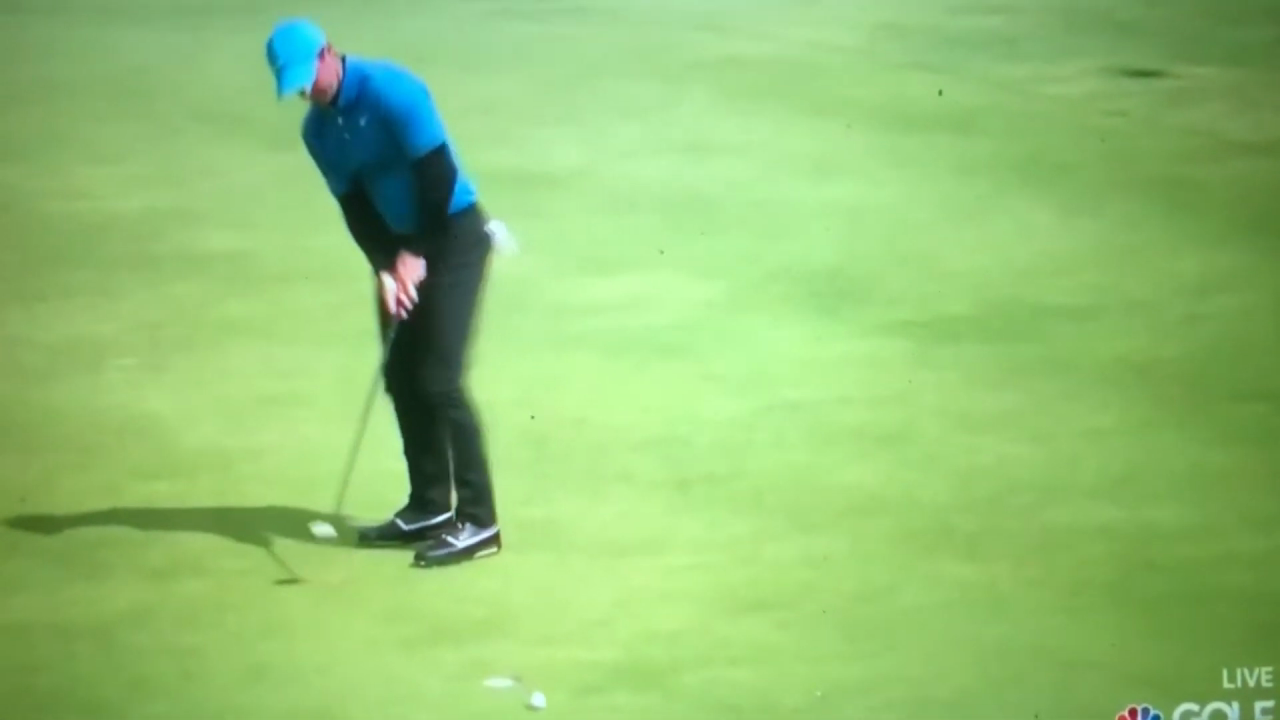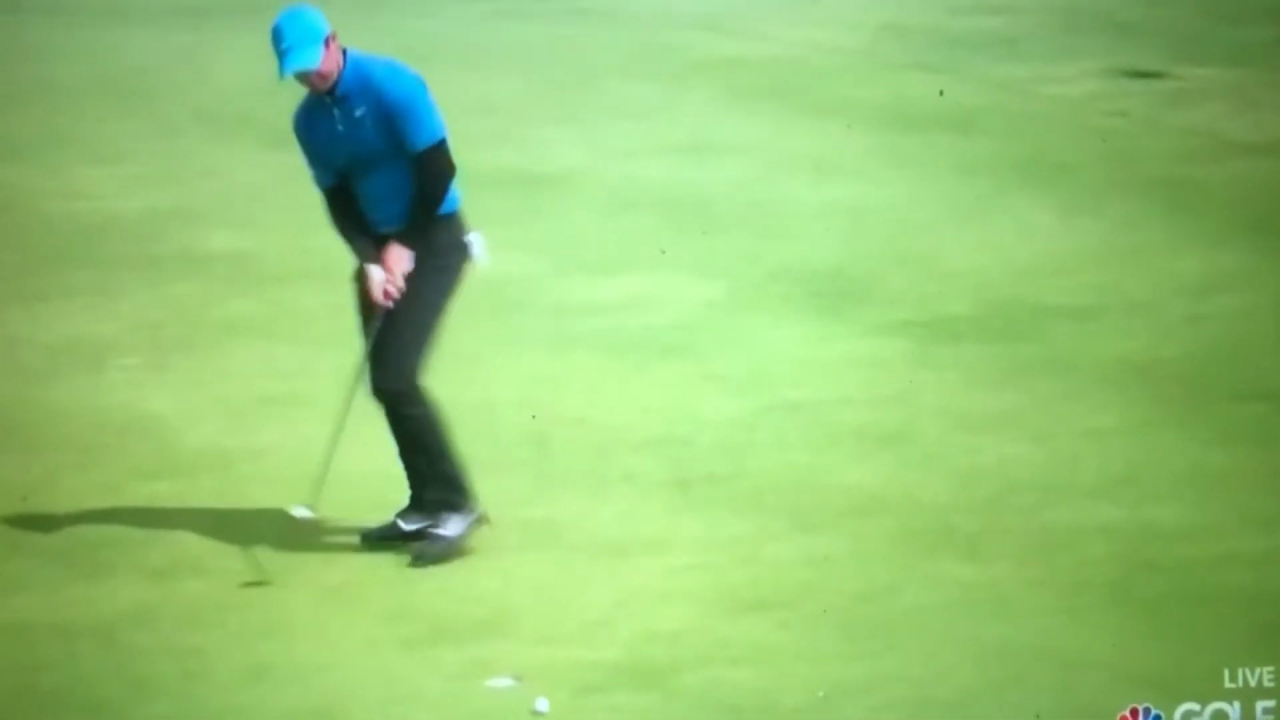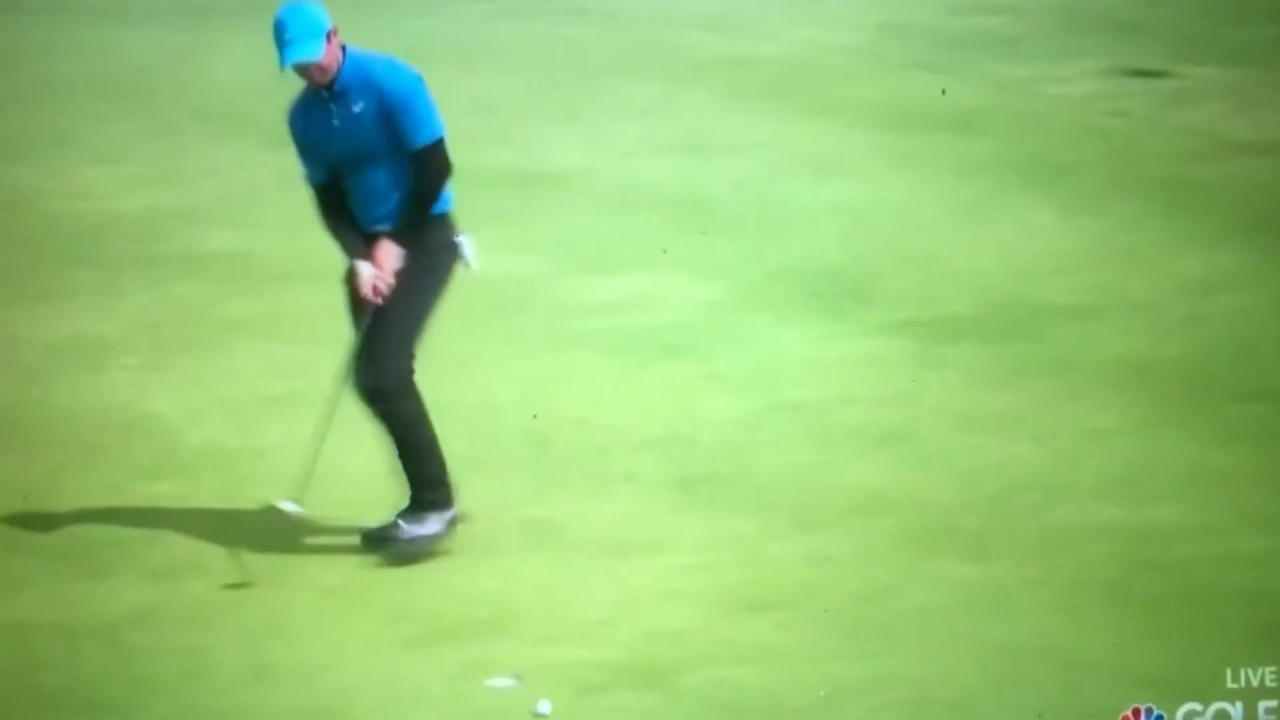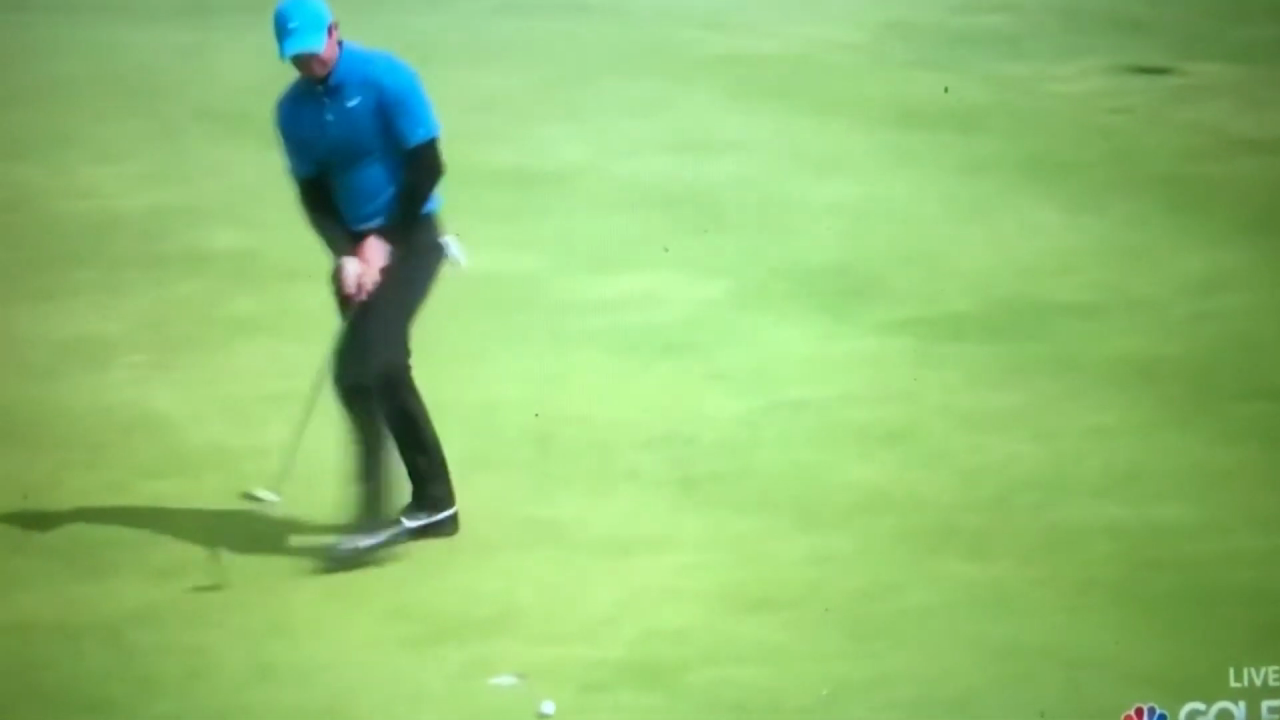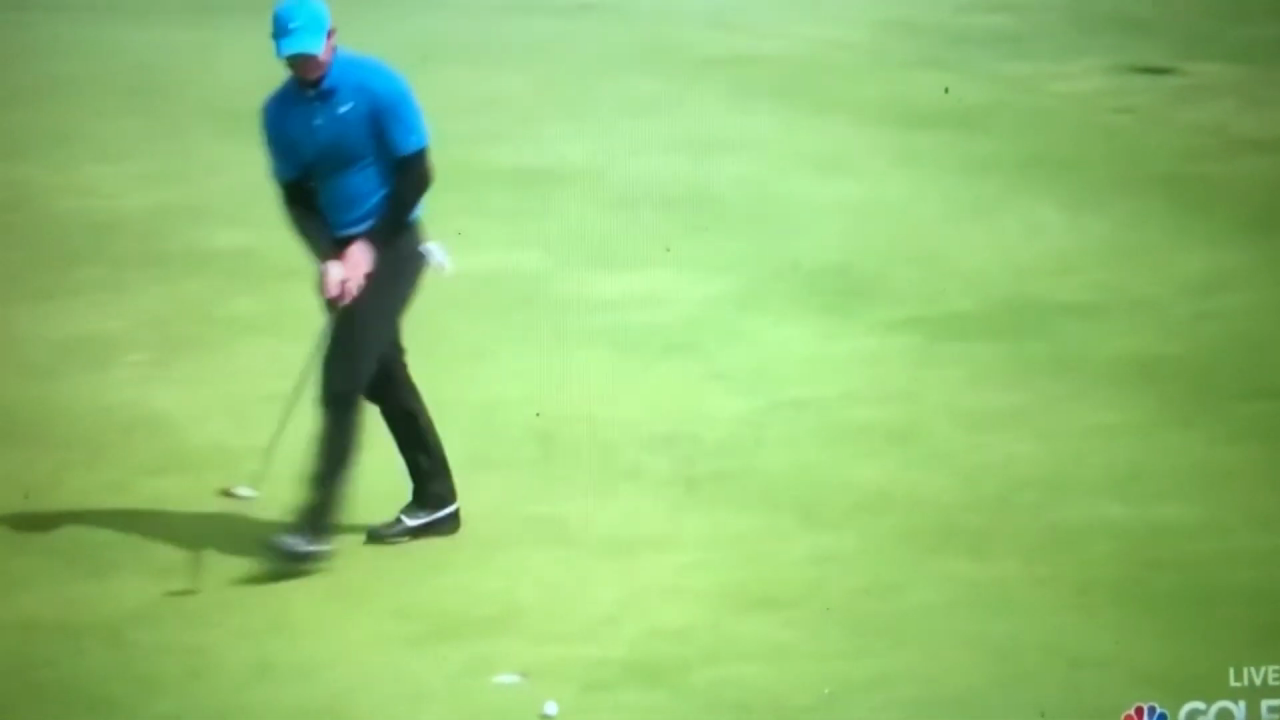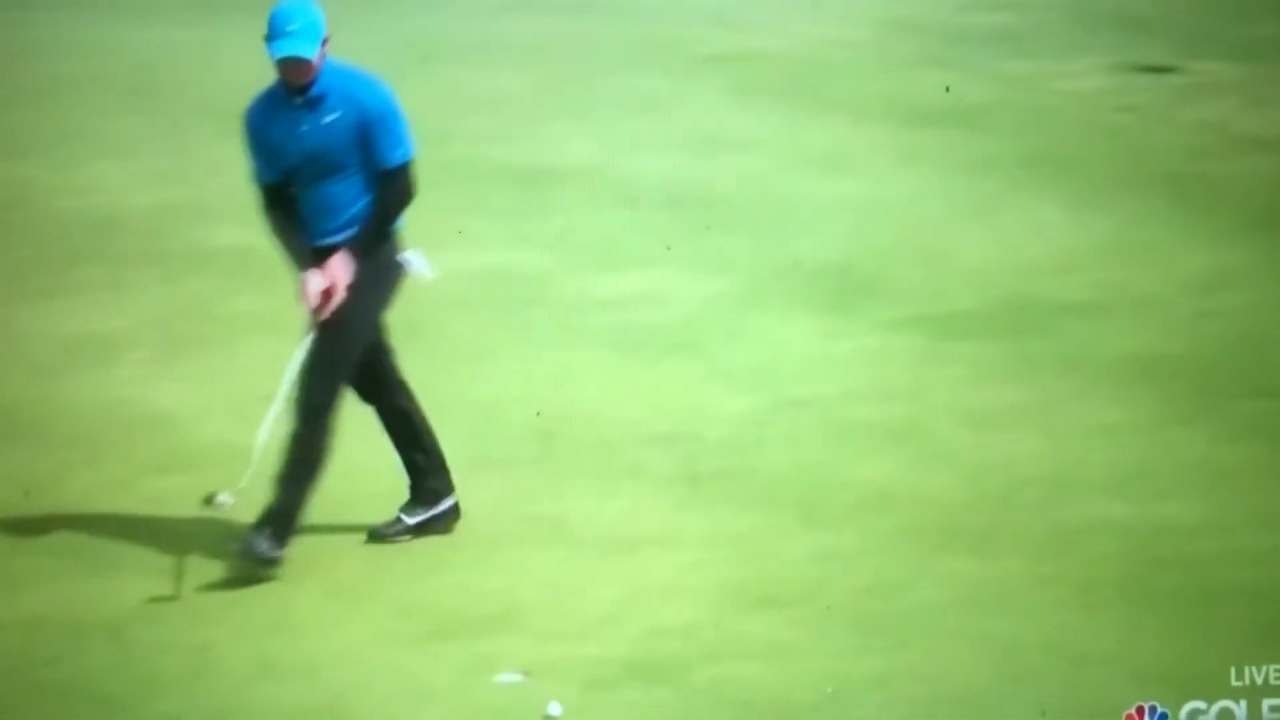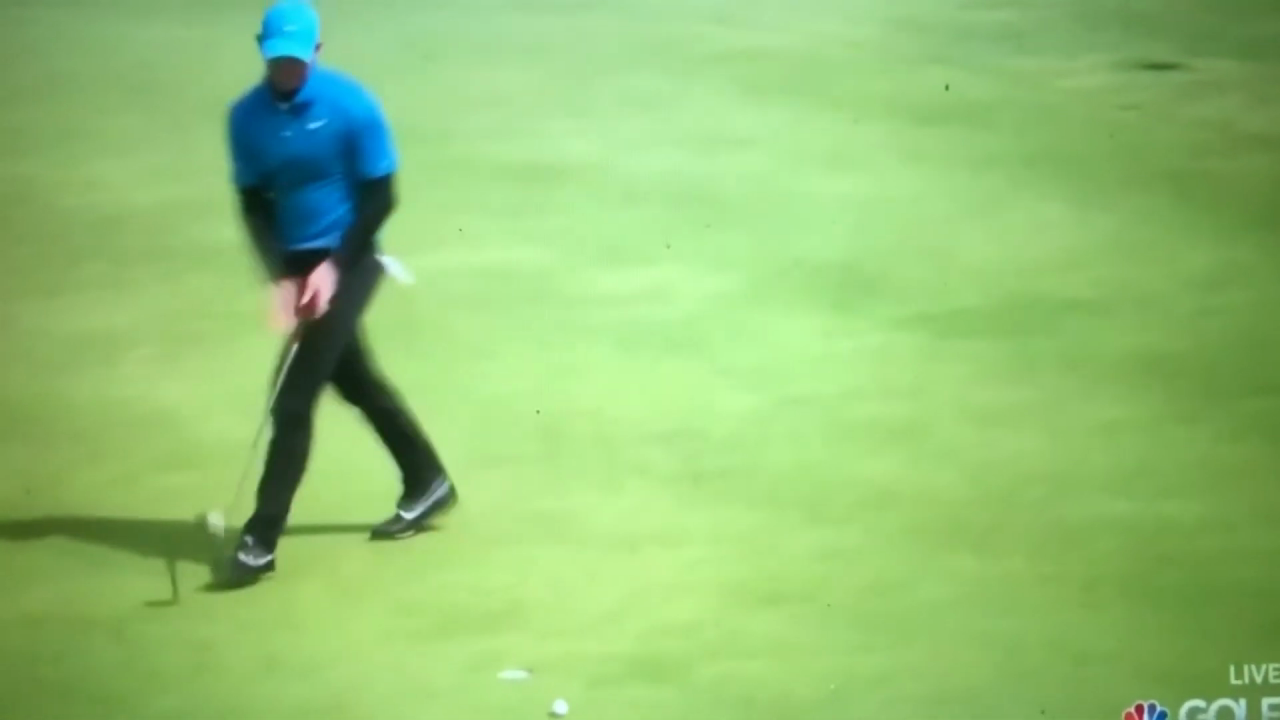
dt=0.1s
person 1, frame 1
left shoulder: (391, 89)
right shoulder: (318, 129)
left elbow: (440, 174)
right elbow: (355, 206)
left wrist: (417, 254)
right wrist: (385, 269)
left hip: (453, 236)
right hip: (400, 247)
left knee: (437, 380)
right knee: (403, 379)
left ankle: (479, 521)
right ankle: (430, 506)
person 1, frame 2
left shoulder: (391, 84)
right shoulder: (309, 120)
left elbow: (439, 169)
right elbow: (339, 200)
left wrist: (405, 246)
right wrist: (370, 260)
left hip: (433, 239)
right hip: (384, 246)
left knee: (395, 376)
right knee: (387, 379)
left ankle: (458, 505)
right ankle: (429, 505)
person 1, frame 3
left shoulder: (391, 82)
right shoulder: (304, 115)
left elbow: (436, 166)
right elbow: (328, 197)
left wrist: (396, 243)
right wrist: (359, 258)
left hip: (422, 240)
right hip: (370, 248)
left knee: (375, 372)
right knee: (388, 376)
left ankle: (433, 509)
right ankle: (430, 503)
person 1, frame 4
left shoulder: (386, 78)
right shoulder: (292, 109)
left elbow: (428, 166)
right elbow: (313, 194)
left wrist: (384, 240)
right wrist: (344, 254)
left hip: (408, 240)
right hip: (358, 248)
left knee: (356, 370)
right knee: (387, 375)
left ankle: (373, 513)
right ankle: (434, 502)
person 1, frame 5
left shoulder: (379, 86)
right shoulder: (280, 110)
left elbow: (416, 175)
right elbow: (296, 196)
left wrist: (369, 246)
right wrist: (327, 259)
left hip: (390, 248)
right hip: (342, 254)
left knee: (340, 379)
right knee: (383, 377)
left ankle: (315, 525)
right ankle: (435, 502)
person 1, frame 6
left shoulder: (365, 96)
right shoulder: (262, 115)
left elbow: (399, 187)
right elbow: (276, 201)
left wrist: (350, 257)
right wrist: (306, 268)
left hip: (368, 257)
right hip: (321, 261)
left knee: (317, 388)
right knee: (374, 377)
left ankle: (279, 526)
right ankle: (434, 496)
person 1, frame 7
left shoulder: (351, 106)
right shoulder: (245, 115)
left elbow: (380, 196)
right elbow: (256, 206)
left wrist: (332, 267)
right wrist: (279, 279)
left hip: (344, 264)
right hip: (294, 266)
left knee: (295, 397)
right knee: (354, 380)
left ankle: (263, 539)
right ankle: (427, 483)
